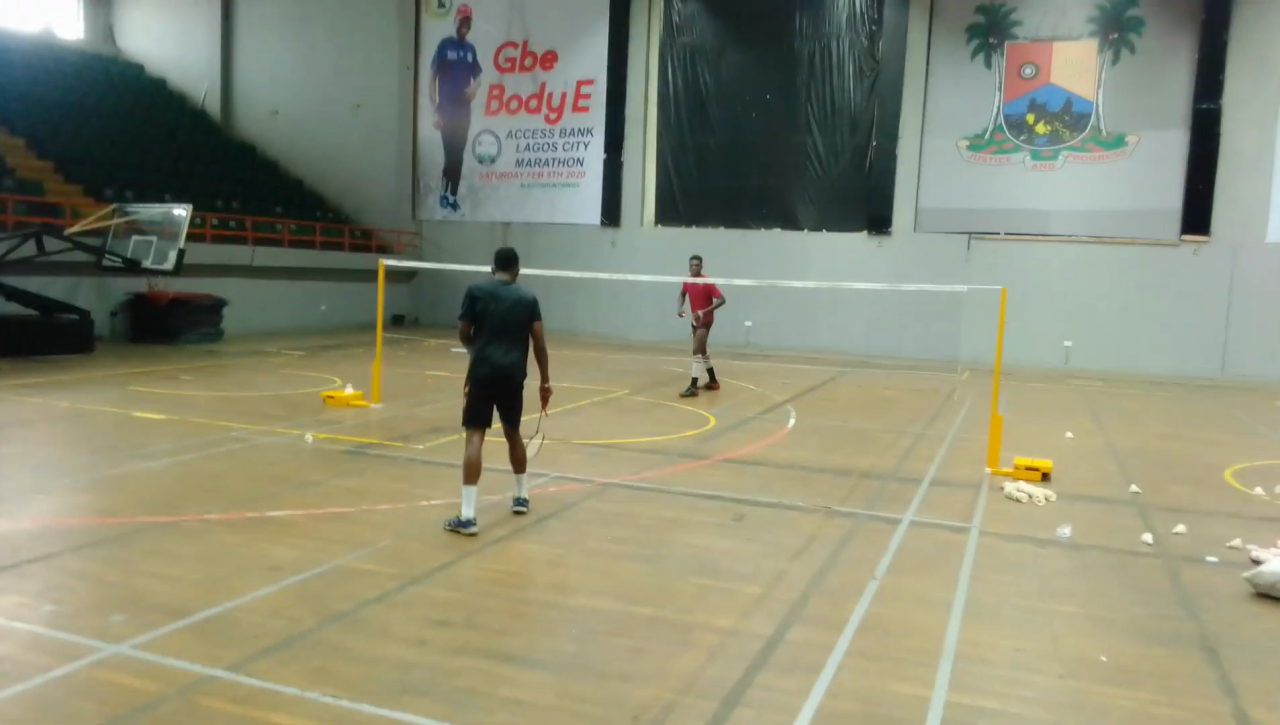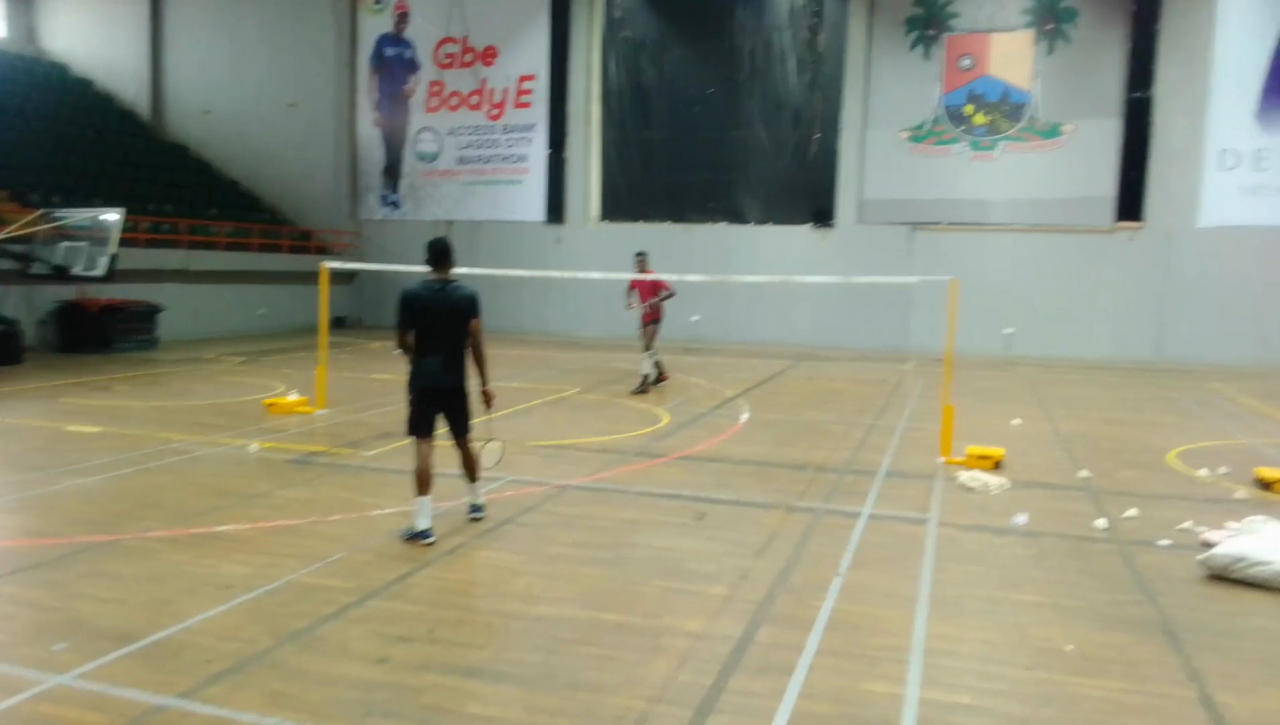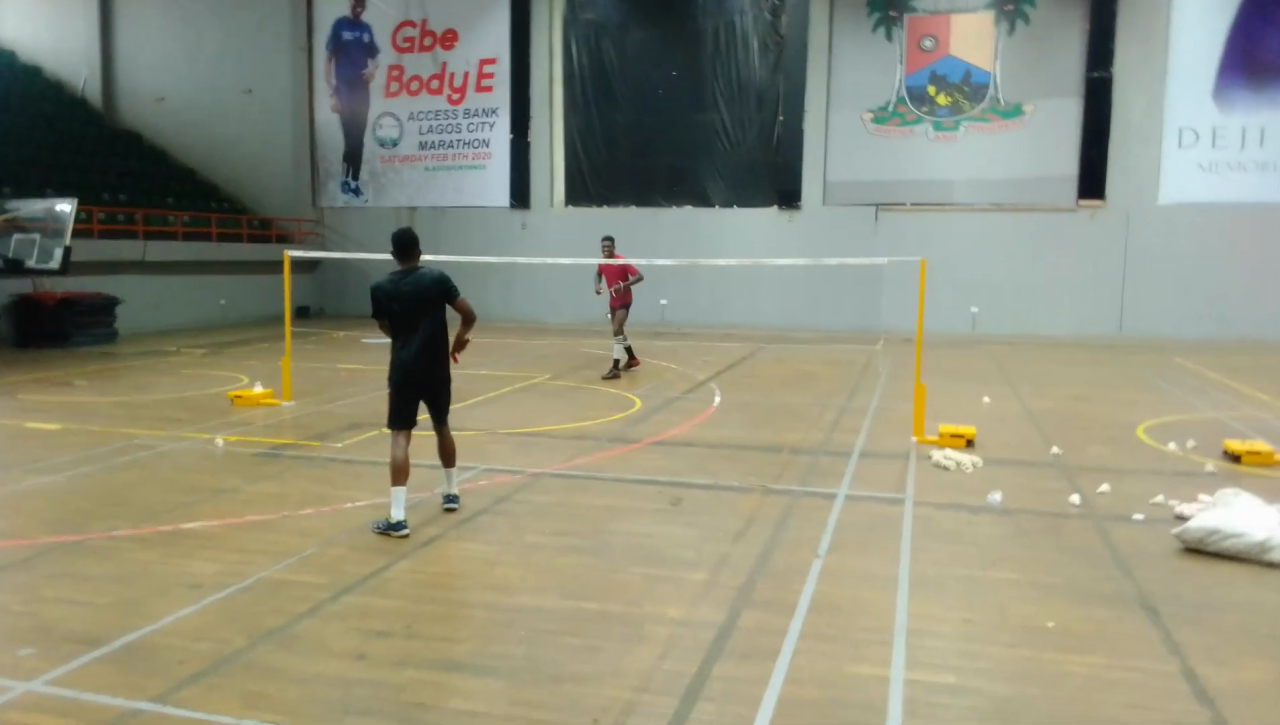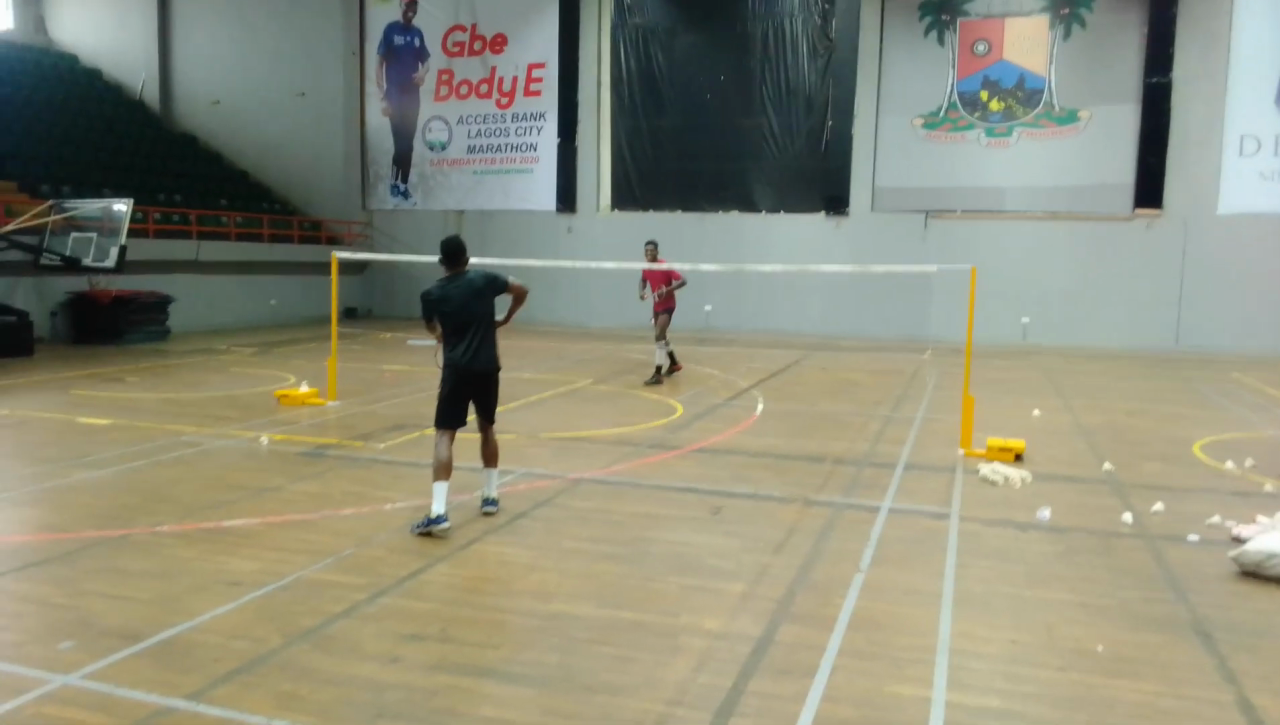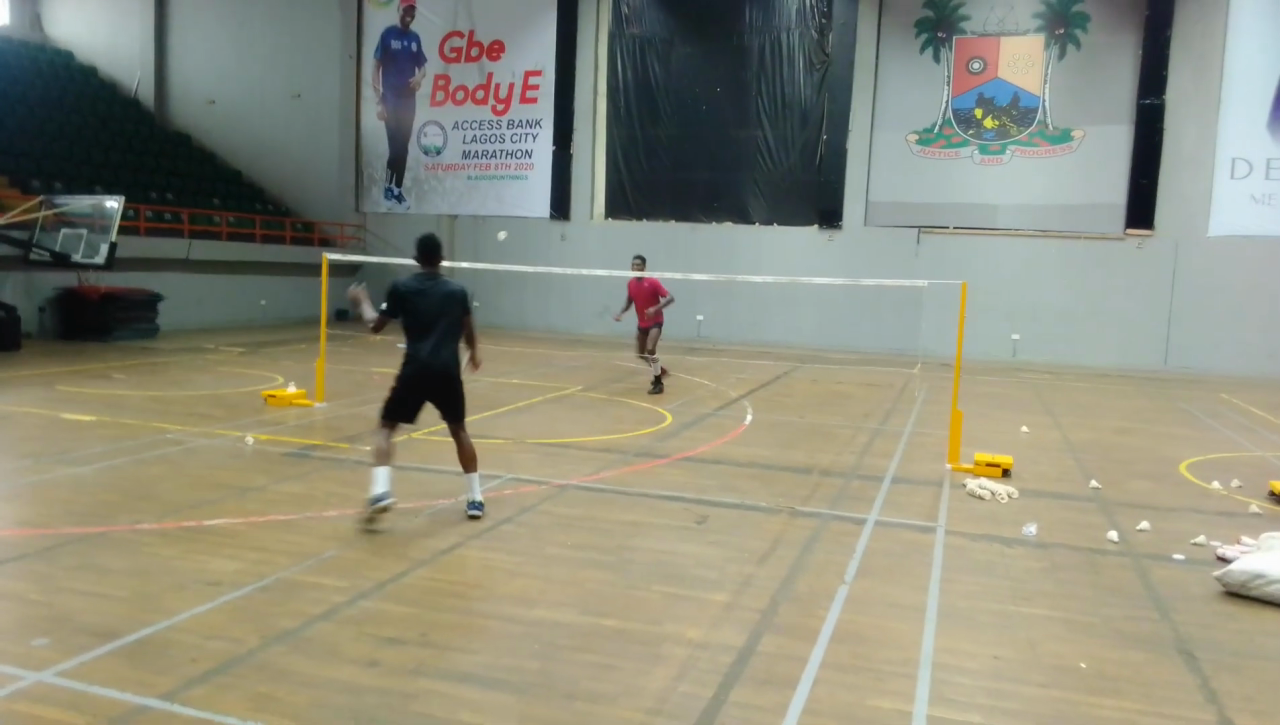
dt=0.4s
person 1, frame 1
left shoulder: (476, 291)
right shoulder: (528, 298)
left elbow: (464, 334)
right elbow: (539, 343)
right wrist: (545, 381)
left hip: (483, 371)
right hip: (512, 374)
left knee: (475, 437)
right knee: (513, 434)
left ankle: (468, 515)
right ankle: (521, 496)
person 1, frame 2
left shoulder: (411, 294)
right shoulder: (467, 296)
left elbow: (402, 342)
right elbow: (475, 343)
right wrist: (484, 384)
left hip: (423, 381)
right hip: (454, 382)
left knee: (423, 446)
right knee: (463, 442)
left ankle: (423, 525)
right ankle: (476, 502)
person 1, frame 3
left shoulder: (380, 289)
right shoulder: (436, 278)
right elbow: (469, 315)
right wrist: (461, 336)
left hip: (403, 370)
right hip: (436, 369)
left knee: (401, 437)
right knee: (442, 428)
left ankle: (398, 517)
right ankle: (451, 492)
person 1, frame 4
left shoulder: (432, 294)
right shoulder: (484, 280)
right elbow: (521, 290)
right wrist: (505, 318)
left hip: (456, 371)
right hip: (487, 368)
left knee: (444, 435)
right knee: (487, 427)
left ankle: (438, 512)
right ankle: (490, 495)
person 1, frame 5
left shoulder: (401, 288)
right shoulder: (458, 291)
left elbow: (375, 325)
right elbow: (469, 335)
left wrist: (362, 301)
right wrist: (474, 355)
left hip: (416, 371)
right hip: (448, 372)
left knee: (386, 428)
right knee: (459, 433)
left ankle: (380, 491)
right ankle: (475, 499)
person 2, frame 1
left shoulder: (471, 49)
right shoulder: (445, 45)
left elbow: (477, 76)
right elbow: (433, 77)
left wrist: (474, 88)
right wrist: (435, 109)
left hip: (464, 108)
right hip: (447, 108)
left knee: (459, 154)
right knee: (451, 153)
left ankle: (452, 197)
right ankle: (445, 196)
person 2, frame 2
left shoulder: (408, 45)
right shoulder: (382, 41)
left elbow: (415, 73)
right elbow: (372, 74)
left wrist: (413, 84)
right wrist: (374, 107)
left hip: (403, 105)
right hip: (386, 105)
left knee: (398, 152)
right knee: (391, 152)
left ankle: (392, 195)
right ankle: (386, 195)
person 2, frame 3
left shoulder: (367, 29)
right shoulder: (339, 25)
left elbow: (375, 57)
right elbow: (329, 60)
left wrist: (372, 69)
right wrist: (332, 92)
left hip: (362, 90)
right hip: (345, 90)
left knee: (358, 139)
right knee: (351, 138)
left ankle: (354, 183)
right ankle: (346, 183)
person 2, frame 4
left shoulder: (418, 33)
right shoulder: (390, 30)
left elbow: (425, 61)
right elbow: (380, 63)
left wrist: (422, 73)
right wrist: (383, 96)
left hip: (413, 94)
right hip: (395, 94)
left knee: (408, 143)
right knee: (401, 143)
left ankle: (403, 187)
right ankle: (395, 187)
person 2, frame 5
left shoulder: (415, 38)
right shoulder: (388, 34)
left elbow: (422, 67)
right elbow: (376, 67)
left wrist: (420, 77)
right wrist: (379, 100)
left hip: (409, 99)
right hip: (391, 99)
left knee: (403, 147)
right knee: (395, 146)
left ankle: (397, 190)
right ankle: (388, 189)
